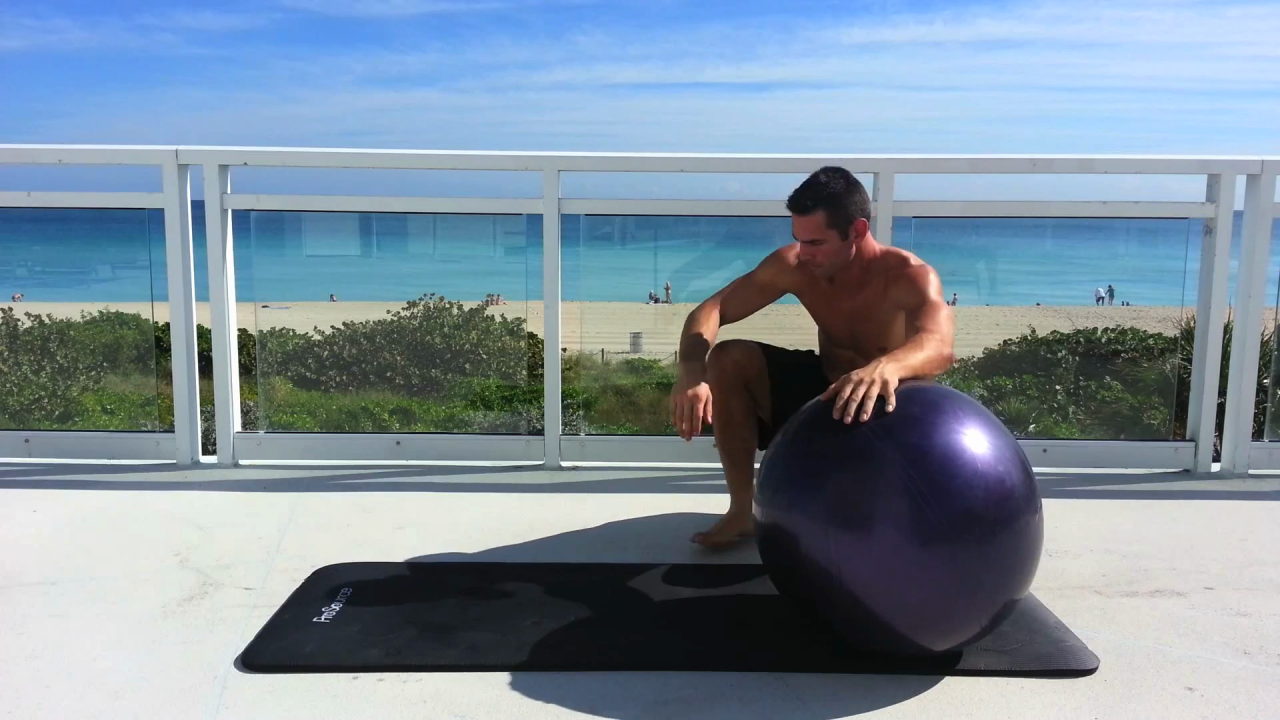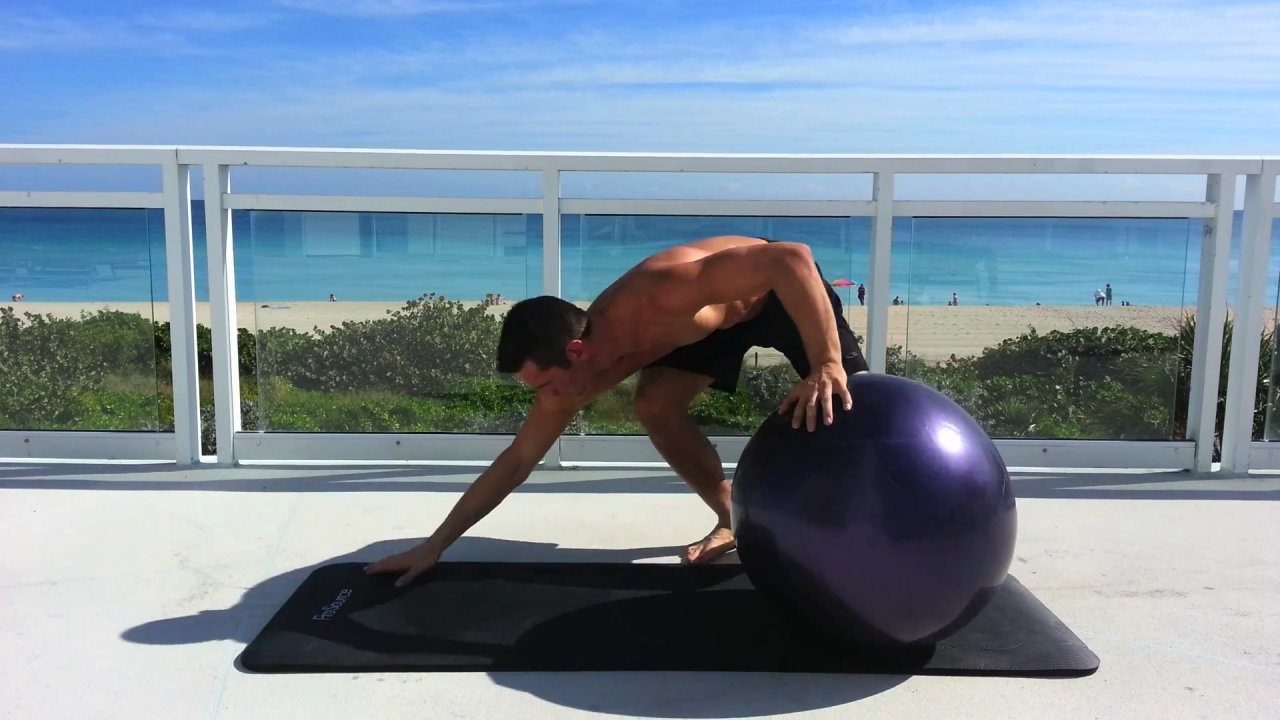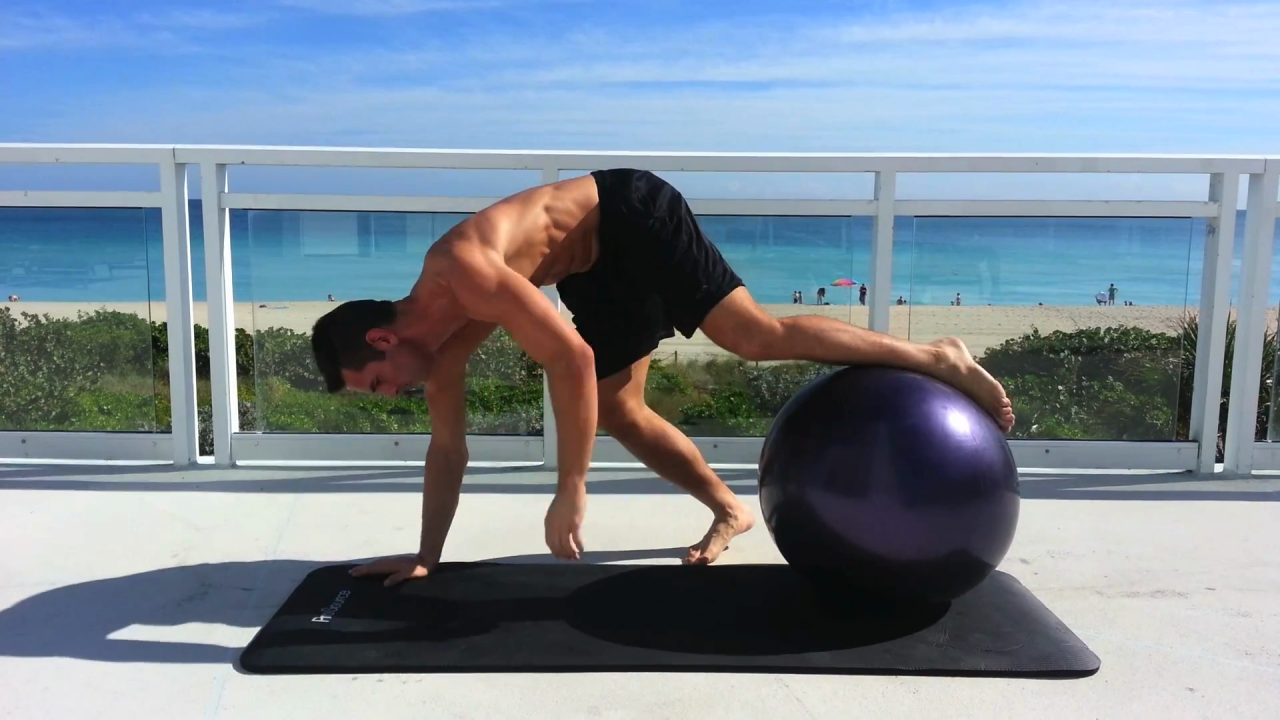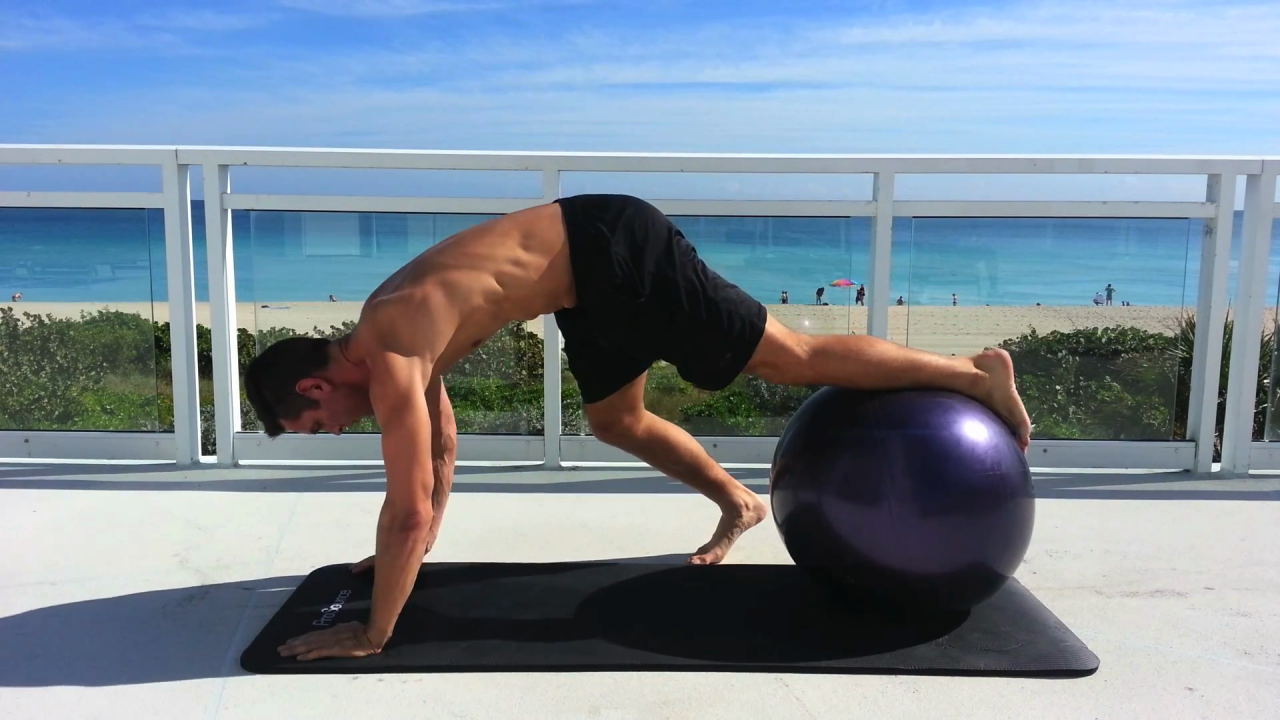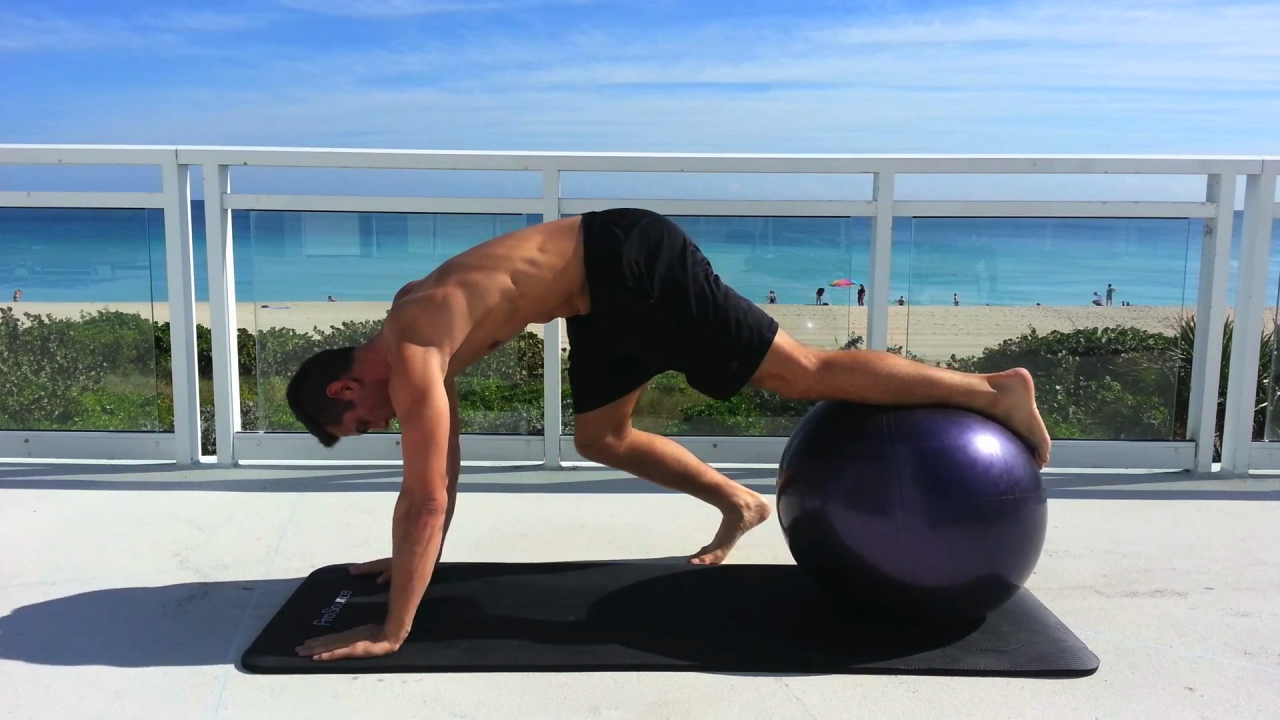
dt=1s
person 1, frame 1
left shoulder: (911, 277)
right shoulder: (792, 266)
left elbow: (939, 349)
right elbow: (710, 311)
left wrist: (883, 369)
right wrist: (690, 374)
left hip: (883, 411)
right knee: (729, 359)
right ankle: (743, 508)
person 1, frame 2
left shoulder: (657, 296)
right shoulder: (574, 369)
left elbow: (791, 259)
right elbow: (517, 460)
left wrist: (828, 367)
right wrist: (436, 544)
left hip: (776, 290)
right hip: (717, 315)
left knee: (847, 418)
right knee: (654, 404)
right ankle: (731, 518)
person 1, frame 3
left shoulder: (460, 276)
right shoulder: (437, 339)
left elbow: (572, 356)
right elbow: (447, 446)
left wrist: (570, 492)
right wrist: (427, 554)
left hip: (630, 213)
right hip: (595, 264)
left knee: (754, 336)
right knee: (617, 413)
left ankle: (937, 360)
right ankle: (729, 511)
person 1, frame 4
left shoulder: (386, 361)
right shoulder: (383, 320)
left elbow: (409, 505)
right elbow: (443, 442)
left wrist: (374, 633)
right wrist: (415, 550)
left hip: (616, 254)
right hip: (593, 253)
left knee: (796, 359)
right knee: (617, 423)
left ankle: (975, 373)
right ankle: (737, 502)
person 1, frame 5
left shoulder: (408, 356)
right shoulder: (412, 323)
left elbow: (425, 494)
right elbow: (445, 456)
left wrist: (392, 629)
right wrist: (422, 556)
left hip: (629, 263)
right hip: (607, 285)
left knee: (803, 372)
right knee: (601, 439)
left ankle: (994, 391)
right ankle: (737, 503)
